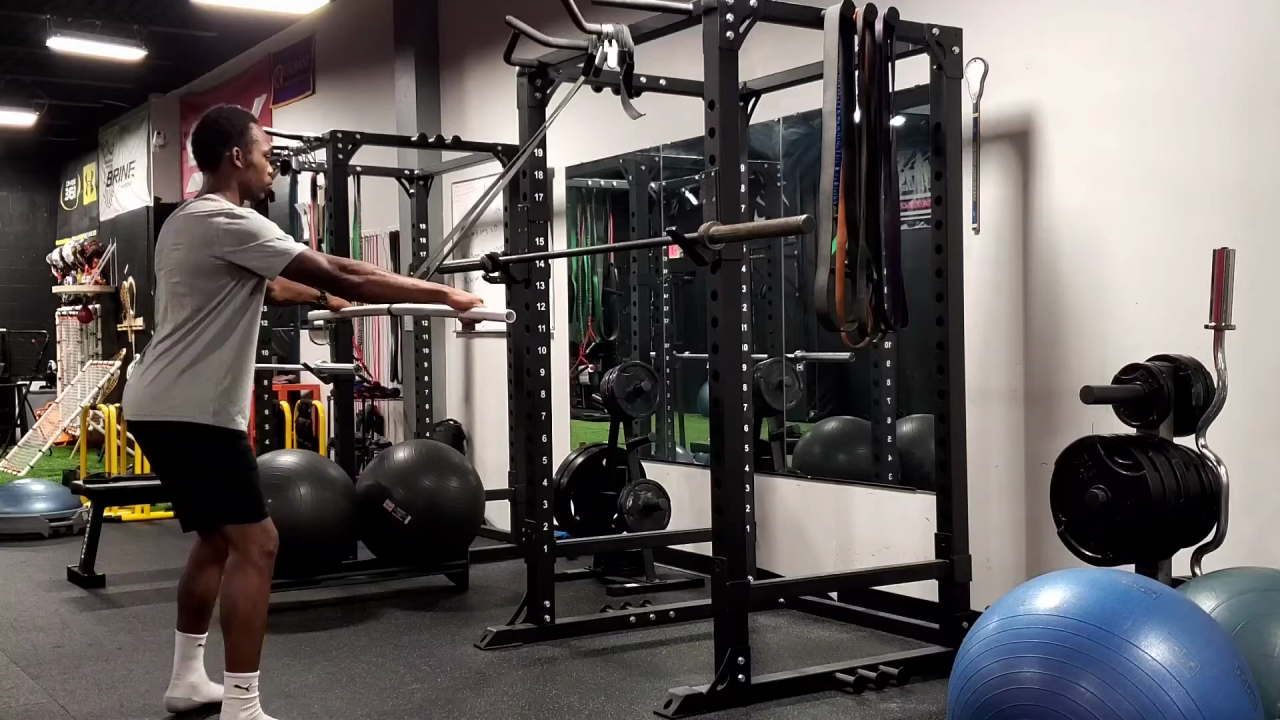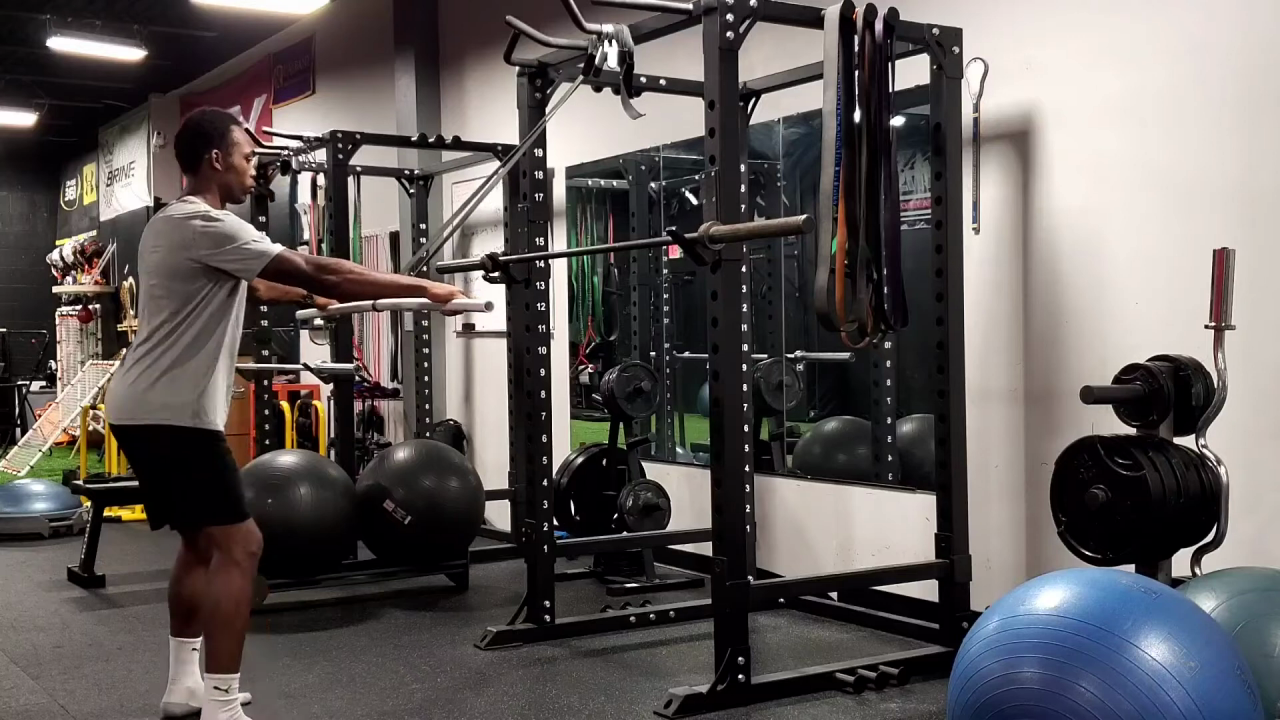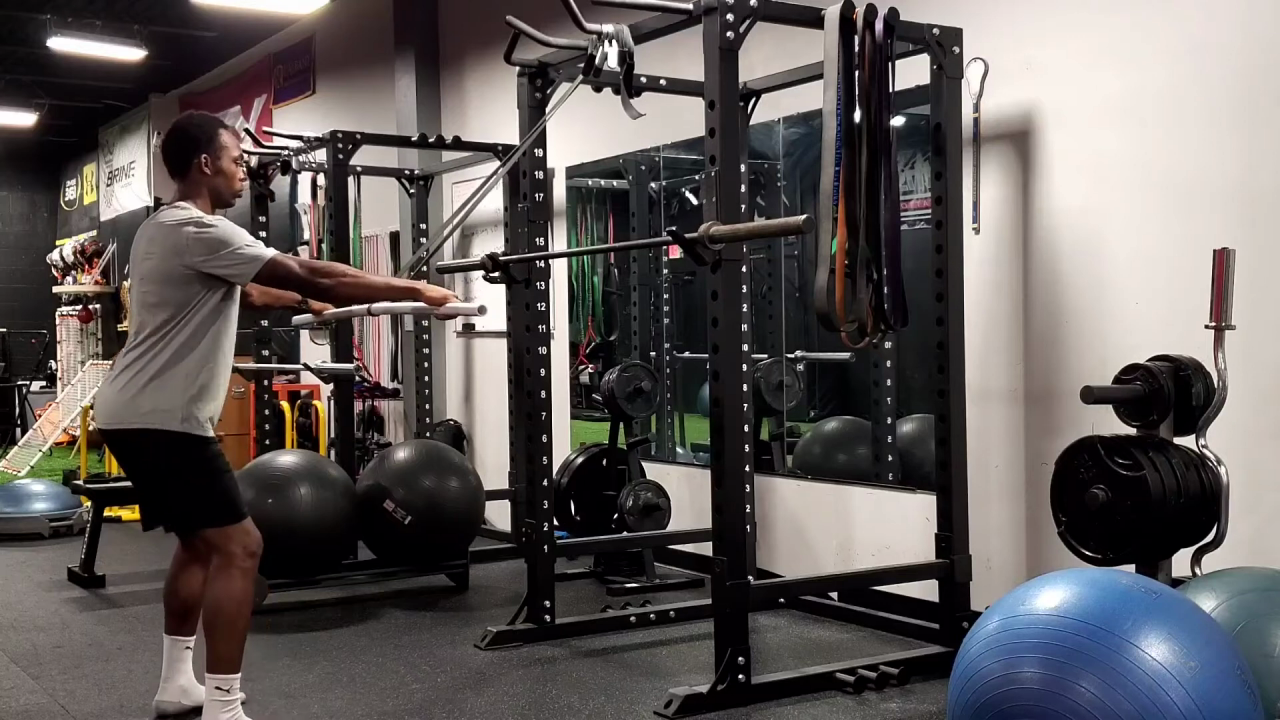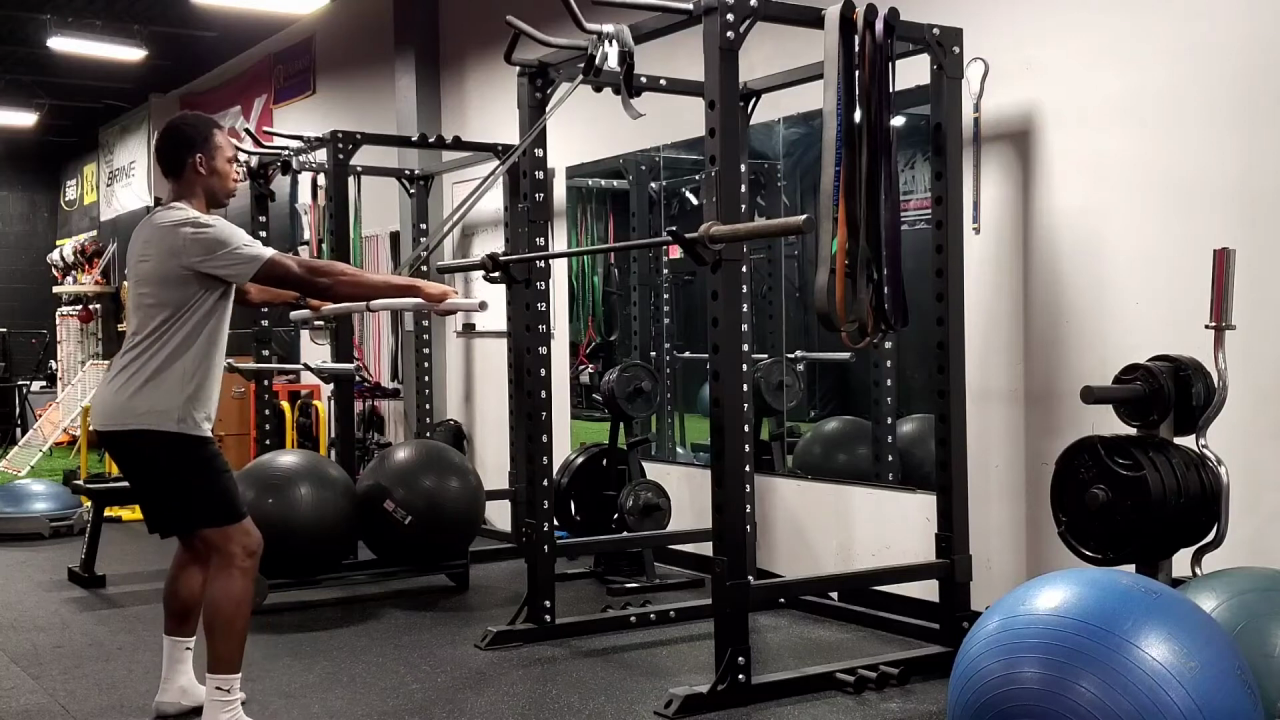
dt=0.4s
person 1, frame 1
left shoulder: (191, 221)
right shoulder: (228, 223)
left elbow: (263, 286)
right elbow: (342, 275)
left wrist: (321, 299)
right wrist: (443, 293)
left hip: (164, 406)
right hip: (191, 411)
left knee: (218, 538)
right knee: (255, 546)
person 1, frame 2
left shoulder: (177, 224)
right shoulder: (204, 225)
left elbow: (250, 285)
right elbow: (318, 272)
left wrist: (307, 298)
right wrist: (422, 288)
left hip: (148, 411)
right hip: (170, 415)
left knee: (202, 542)
right knee: (237, 546)
person 1, frame 3
left shoulder: (169, 228)
right shoulder: (199, 231)
left elbow: (245, 291)
right elbow: (313, 276)
left wrist: (302, 304)
right wrist: (417, 290)
left hip: (137, 414)
right hip: (161, 419)
left knee: (201, 541)
right knee: (238, 548)
person 1, frame 4
left shoulder: (164, 228)
right shoulder: (194, 231)
left elbow: (245, 289)
right elbow: (309, 275)
left wrist: (302, 299)
right wrist: (415, 286)
left hip: (135, 415)
right hip: (157, 419)
left knee: (199, 542)
right knee: (237, 547)
